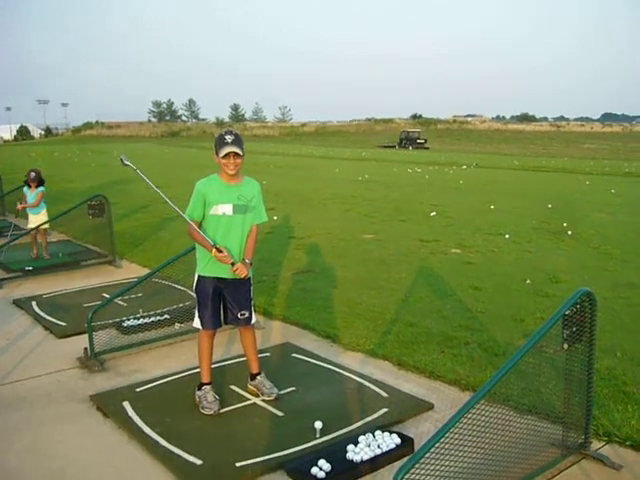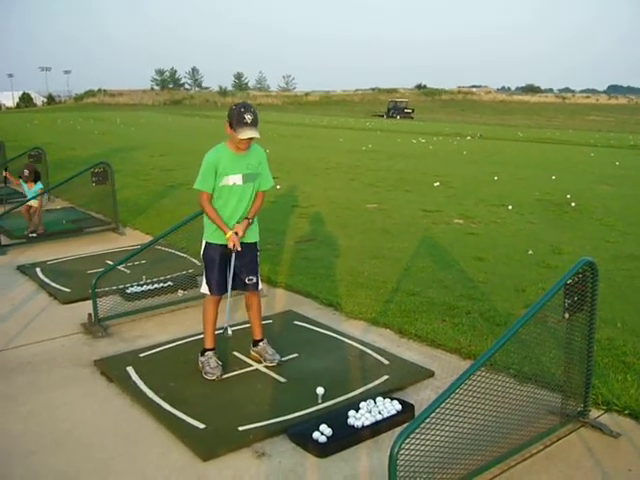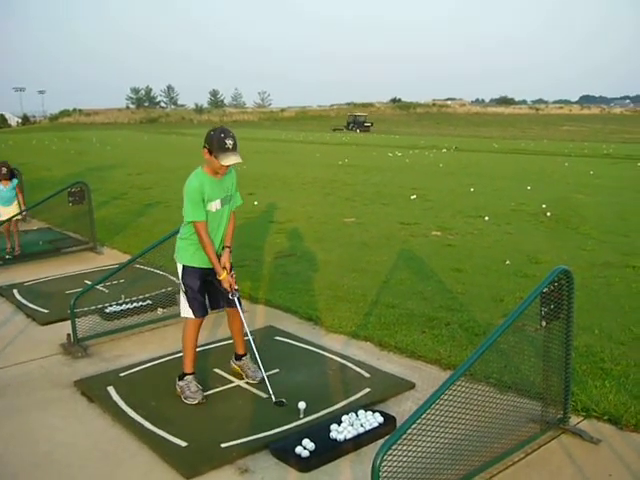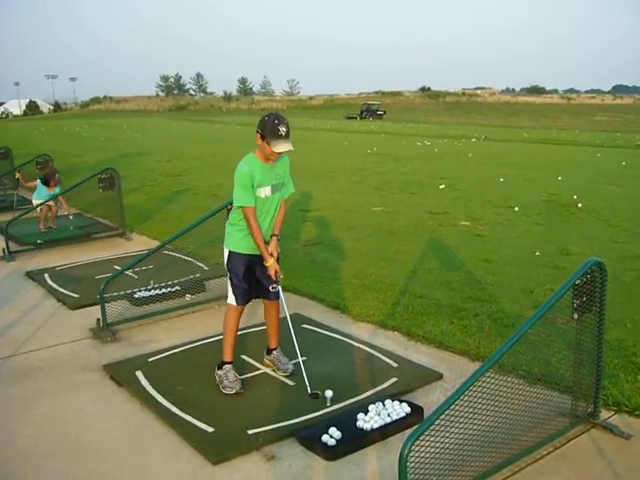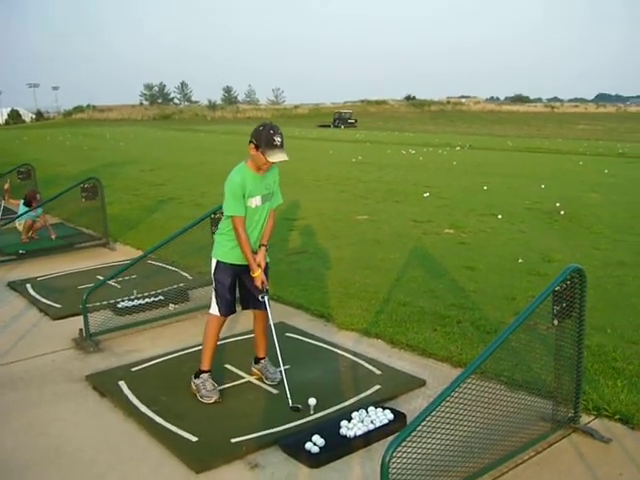
dt=1s
person 1, frame 1
left shoulder: (253, 187)
right shoulder: (204, 187)
left elbow: (253, 228)
right elbow: (192, 228)
left wrist: (247, 261)
right wrist: (213, 249)
left hip: (239, 271)
right hip: (209, 271)
left knee: (246, 324)
right knee: (208, 328)
left ankle: (255, 377)
right ankle: (205, 386)
person 1, frame 2
left shoulder: (259, 155)
right shoulder: (214, 157)
left elbow: (260, 194)
right elbow: (205, 200)
left wrist: (246, 222)
right wrist: (227, 231)
left hip: (248, 237)
right hip: (217, 238)
left knee: (252, 290)
right knee: (214, 294)
left ankle: (258, 343)
right ankle: (208, 352)
person 1, frame 3
left shoulder: (230, 175)
right shoulder: (195, 184)
right elbow: (201, 232)
left wrist: (227, 251)
right wrist: (220, 272)
left hip: (219, 256)
right hip: (193, 259)
left knee: (233, 306)
right knee: (195, 316)
left ankle: (241, 358)
right ankle: (186, 377)
person 1, frame 4
left shoulder: (283, 162)
right shoulder: (245, 169)
right elbow: (250, 218)
left wrist: (275, 239)
right wrist: (266, 257)
left hip: (267, 244)
right hip: (241, 246)
left knee: (273, 297)
right knee: (237, 303)
left ankle: (272, 351)
right ankle: (225, 366)
person 1, frame 5
left shoulder: (273, 172)
right shoulder: (237, 179)
right elbow: (239, 228)
left wrist: (263, 250)
right wrist: (254, 268)
left hip: (256, 254)
right hip: (229, 256)
left knee: (261, 308)
right knee: (220, 313)
left ankle: (260, 362)
right ankle: (202, 375)
